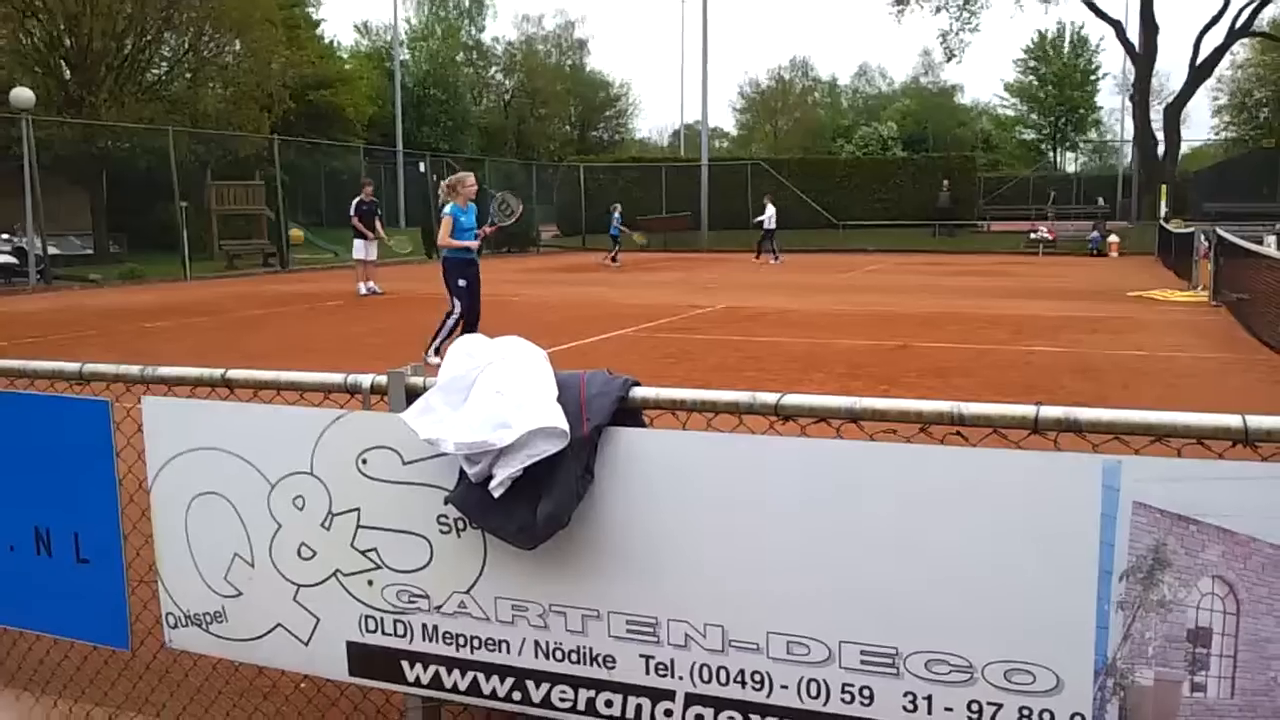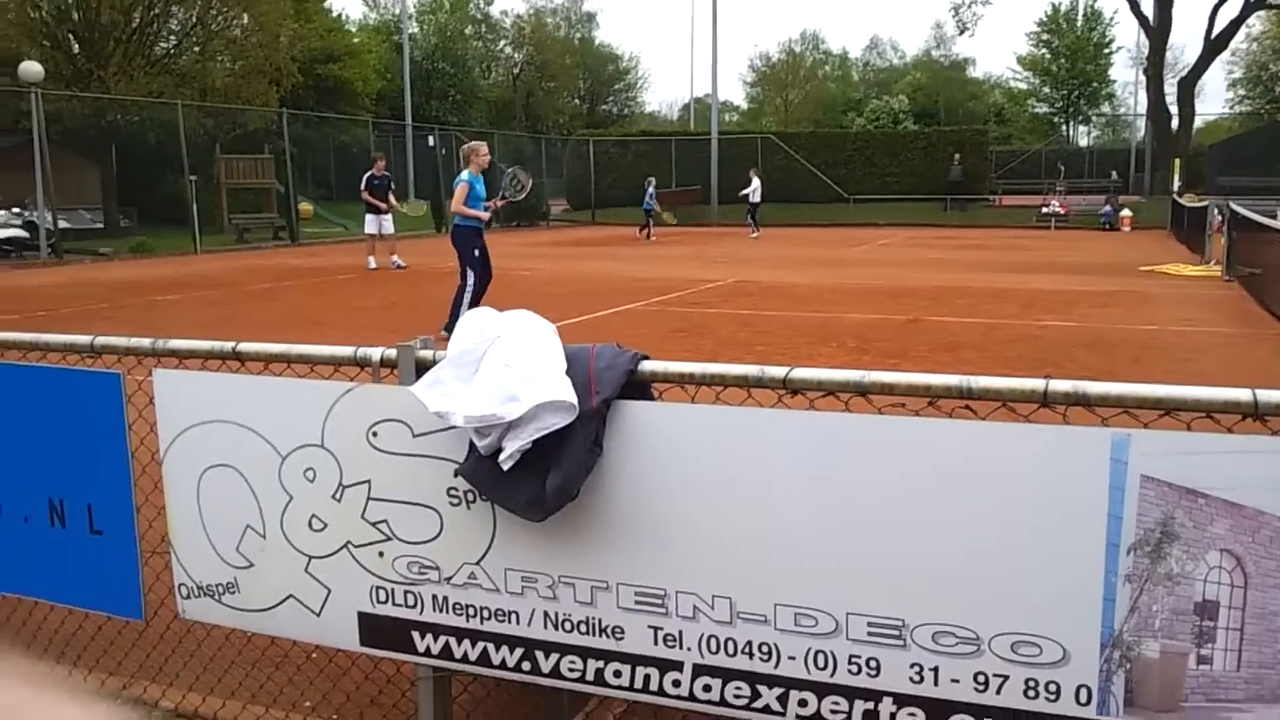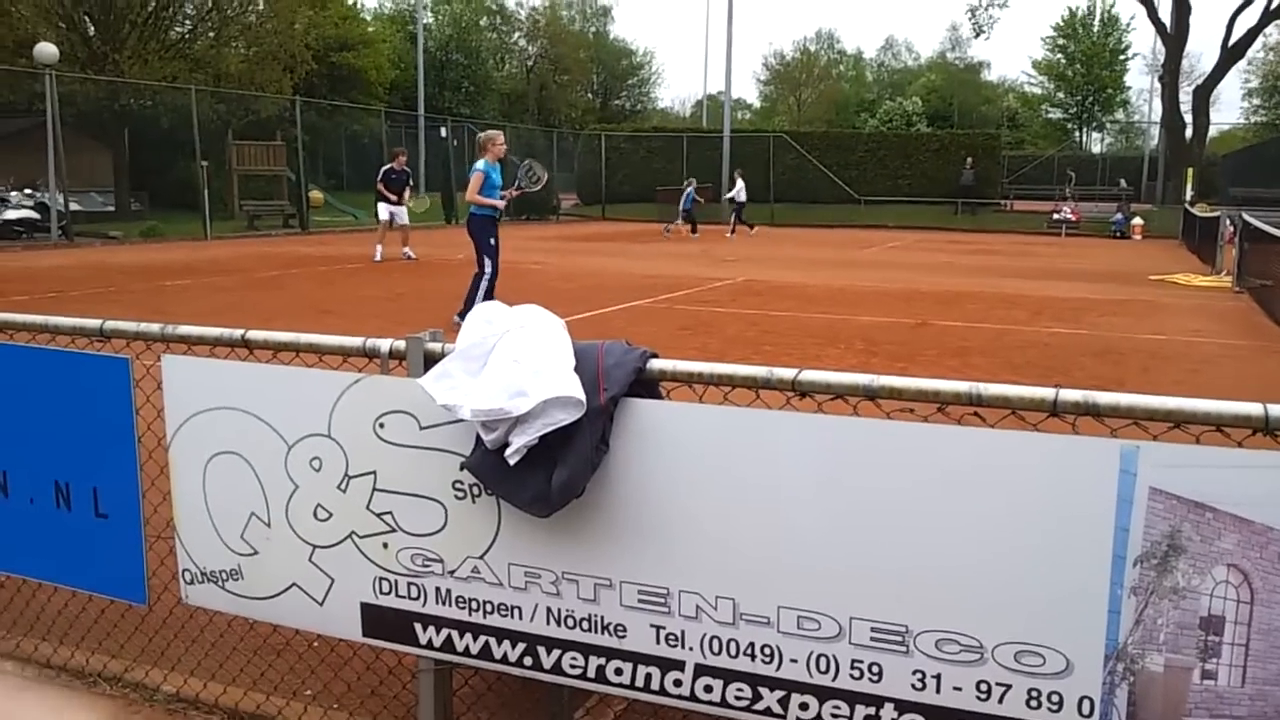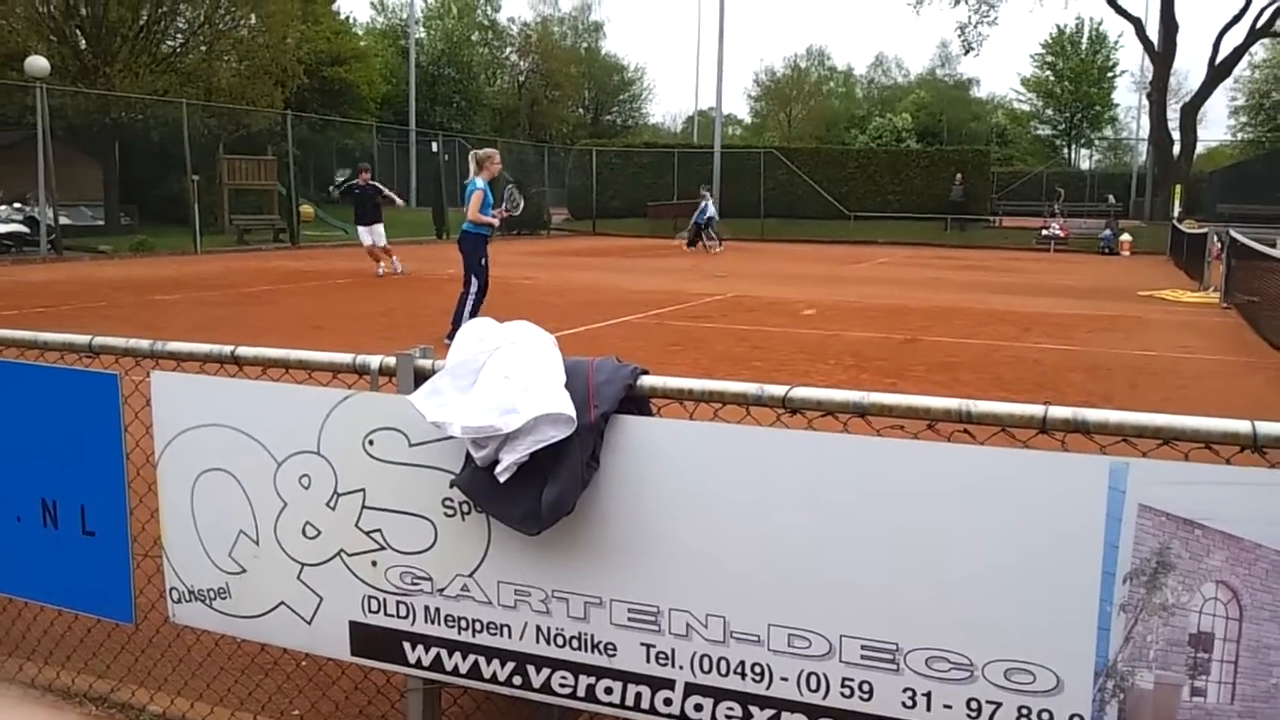
dt=0.4s
person 1, frame 1
left shoulder: (472, 208)
right shoulder: (450, 211)
right elbow: (442, 242)
left wrist: (480, 233)
right wrist: (468, 244)
left hip: (470, 263)
right hip: (454, 264)
left knee: (473, 310)
right knee: (458, 310)
right ankle: (432, 350)
person 1, frame 2
left shoulder: (479, 178)
right shoulder: (466, 178)
right elbow: (455, 208)
left wrist: (490, 205)
right wrist: (480, 214)
left hip: (475, 232)
right hip: (464, 233)
left knee: (485, 276)
right knee: (470, 280)
right ankle: (453, 328)
person 1, frame 3
left shoulder: (496, 166)
right shoulder: (481, 167)
right elbow: (470, 197)
left wrist: (505, 195)
right wrist: (495, 203)
left hip: (489, 222)
right hip: (480, 222)
left knee: (491, 270)
right knee: (486, 269)
right ankle: (466, 315)
person 1, frame 4
left shoulder: (481, 184)
right shoulder: (479, 185)
right elbow: (472, 216)
left wrist: (493, 214)
right wrist: (492, 220)
left hip: (477, 240)
right hip: (472, 240)
left knee: (481, 286)
right knee: (472, 288)
right ankle: (455, 335)
